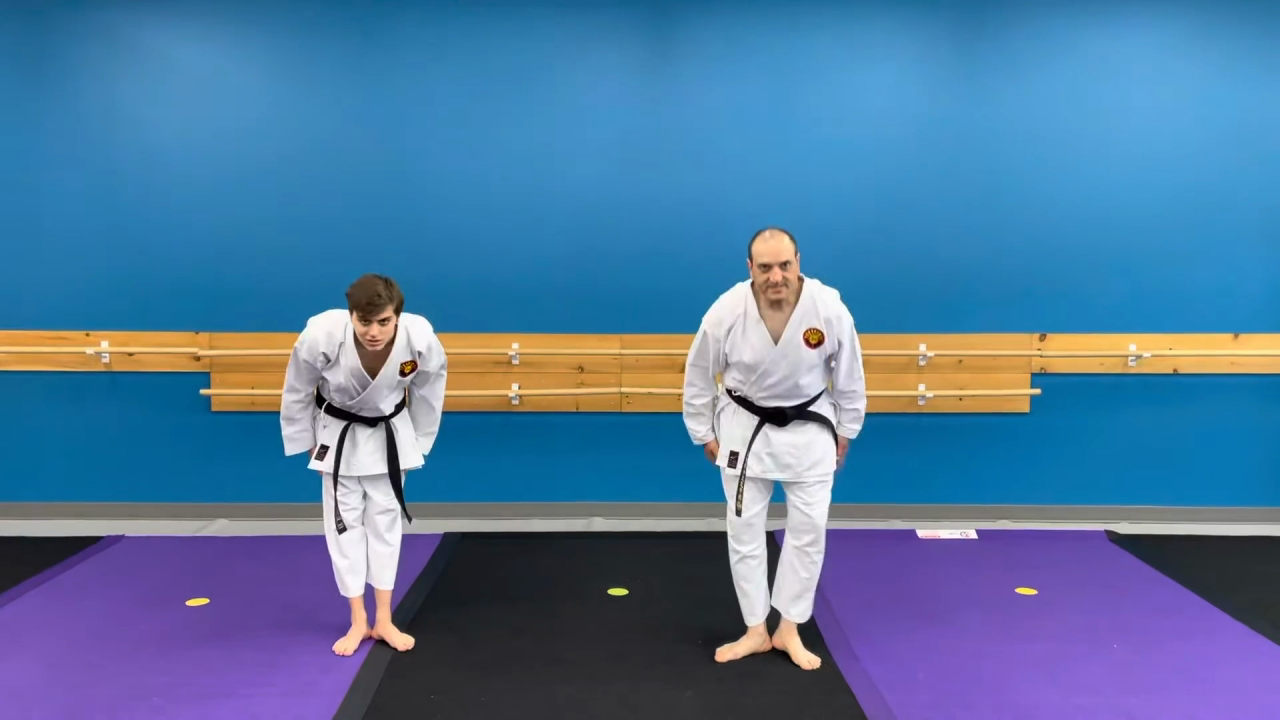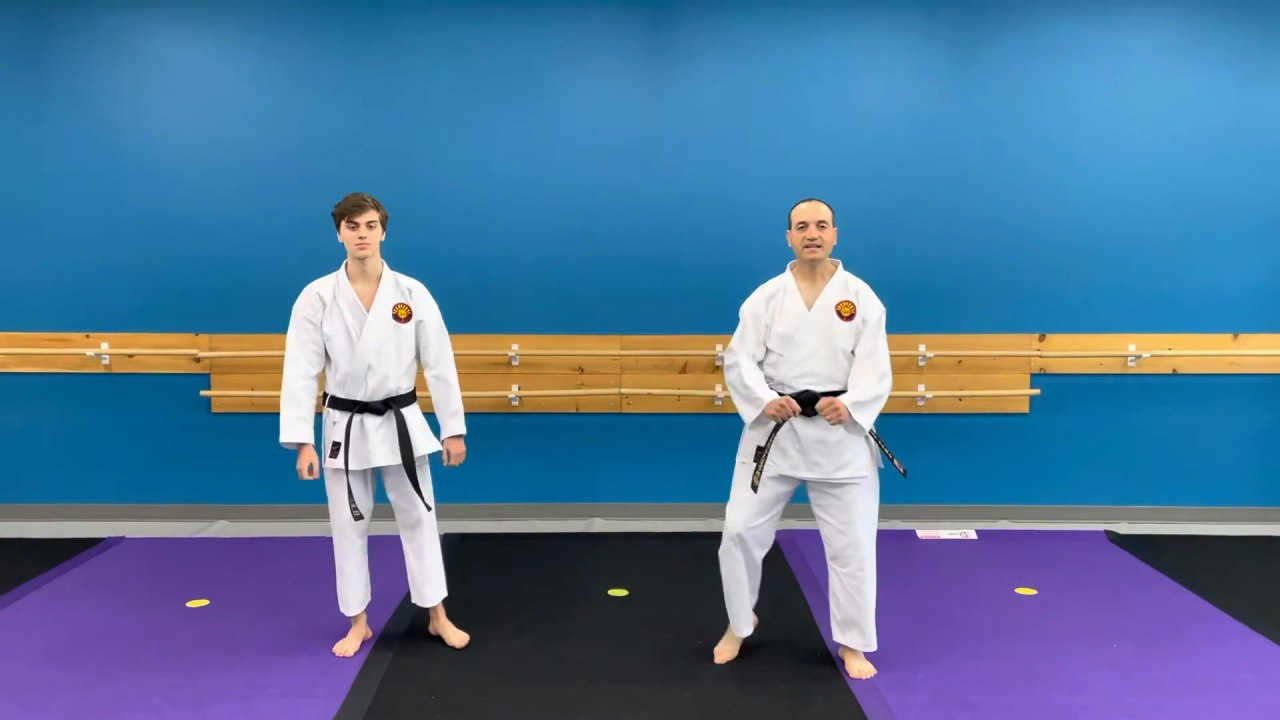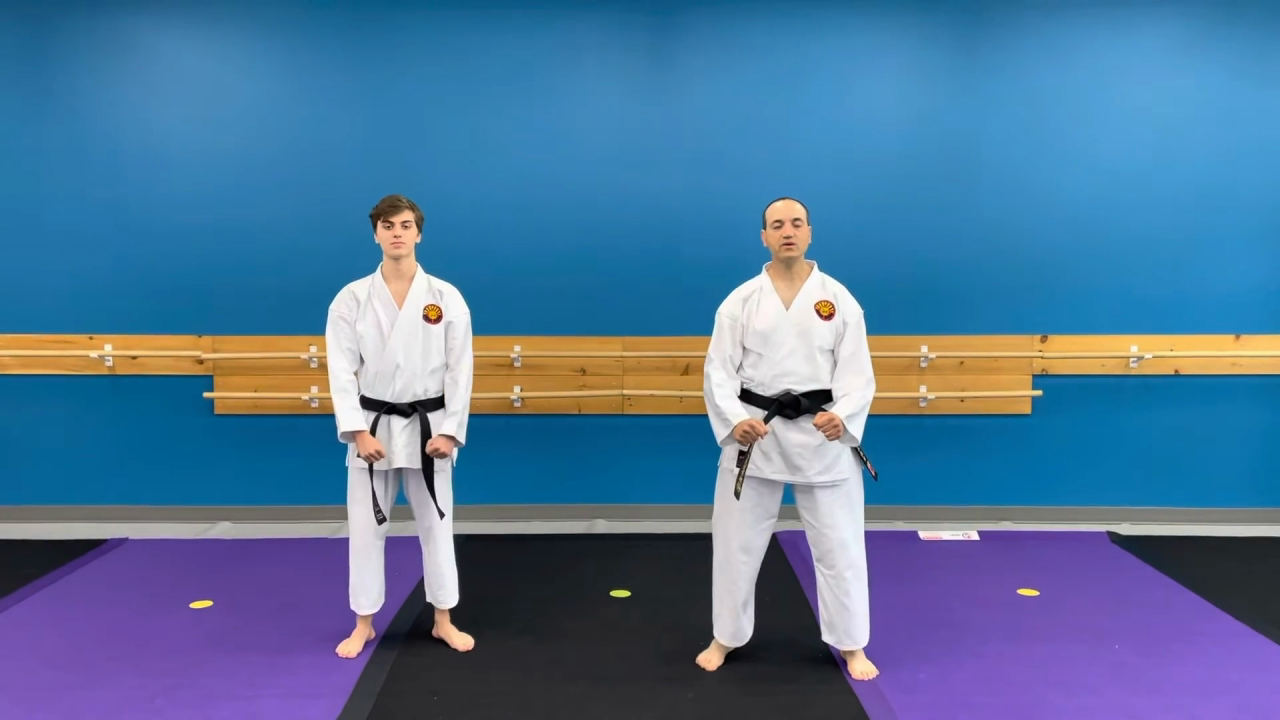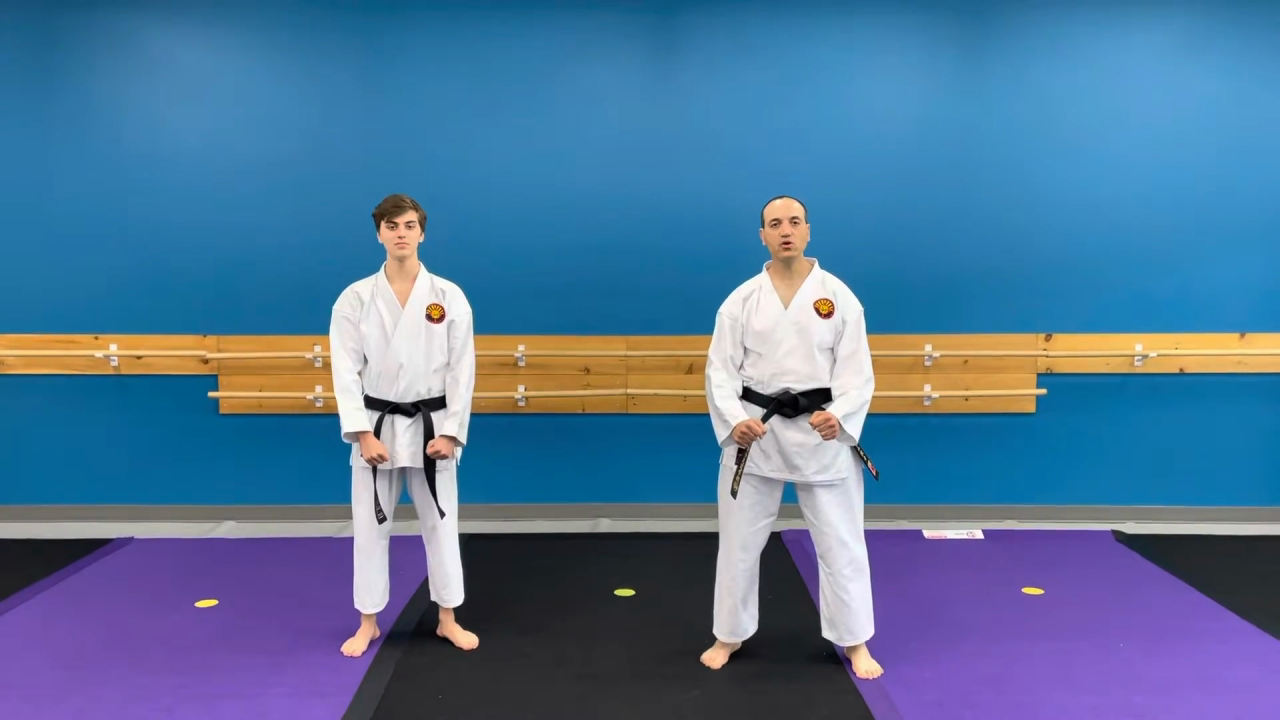
dt=0.7s
person 1, frame 1
left shoulder: (829, 308)
right shoulder: (726, 312)
left elbow: (847, 377)
right elbow: (700, 377)
left wrist: (845, 430)
right wrist: (705, 433)
left hip: (808, 427)
right hip: (745, 425)
left knee: (808, 526)
right knee: (745, 528)
left ankle: (788, 628)
right ankle: (756, 630)
person 1, frame 2
left shoulder: (861, 297)
right shoulder: (766, 297)
left elbow: (876, 371)
right elbow: (739, 359)
left wrist: (849, 406)
right wrist: (765, 401)
left hip: (841, 434)
right hip: (775, 429)
left knee: (852, 543)
right knee: (742, 530)
left ankle: (852, 643)
right ankle: (740, 622)
person 1, frame 3
left shoulder: (838, 298)
right shoulder: (741, 301)
left elbow: (857, 372)
right elbow: (719, 370)
left wrist: (843, 416)
right wrist: (735, 420)
left hip: (823, 433)
right hip: (755, 433)
left knee: (840, 545)
right knee: (737, 541)
left ankle: (851, 644)
right ankle: (726, 636)
person 1, frame 4
left shoulder: (838, 296)
right shoulder: (742, 299)
left elbow: (857, 371)
right elbow: (721, 369)
left wrist: (839, 416)
right wrist: (733, 421)
left hip: (823, 433)
right hip: (755, 431)
left knee: (840, 542)
right knee: (739, 540)
left ankle: (854, 641)
right ankle: (730, 635)
person 2, frame 1
left shoulder: (421, 338)
right shoulder: (320, 336)
left elbow: (429, 389)
right elbow: (297, 394)
left wrist: (418, 443)
right wrist: (307, 442)
left hip: (388, 430)
right hip: (338, 429)
left knee: (385, 519)
right knee: (344, 520)
left ankle: (383, 619)
right ankle: (358, 621)
person 2, frame 2
left shoulder: (412, 292)
right shoulder: (316, 296)
left elbow: (439, 363)
right elbow: (300, 370)
left wrist: (453, 428)
right wrist: (302, 441)
left hip: (401, 423)
right hip: (346, 427)
left knee: (419, 519)
right knee: (348, 527)
left ankle: (437, 616)
right ankle: (358, 624)
person 2, frame 3
left shoulder: (446, 297)
right shoulder: (351, 299)
left elbow: (459, 369)
right elbow: (342, 370)
left wrist: (450, 430)
right wrist: (358, 431)
left hip: (428, 425)
right hip: (374, 426)
left knee: (436, 524)
right knee: (366, 526)
left ankle: (443, 620)
right ankle: (364, 624)
person 2, frame 4
left shoulder: (449, 296)
right shoulder: (355, 298)
left elbow: (461, 369)
right elbow: (346, 370)
left wrist: (450, 432)
right wrist: (363, 433)
left hip: (432, 425)
right hip: (378, 426)
left knee: (440, 522)
right knee: (370, 525)
left ankle: (448, 619)
right ankle: (368, 622)
